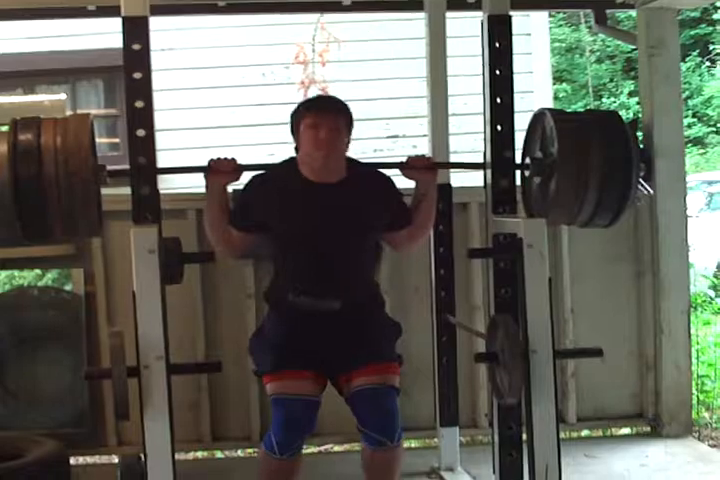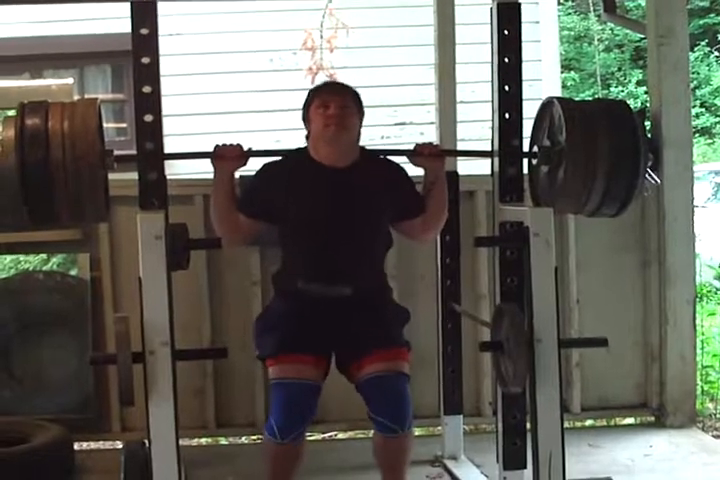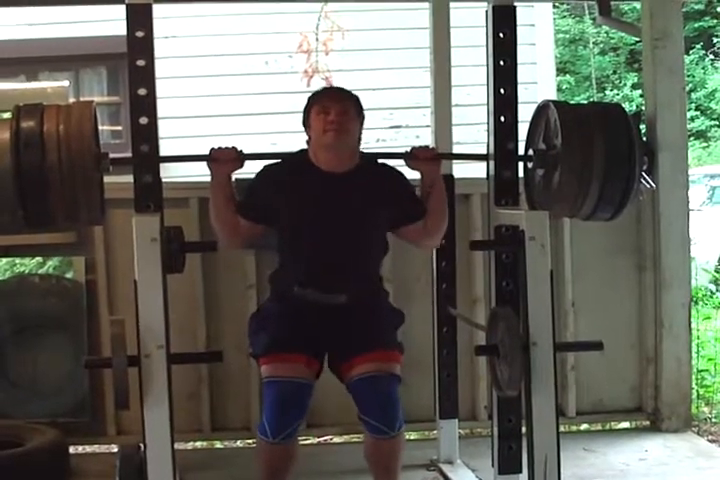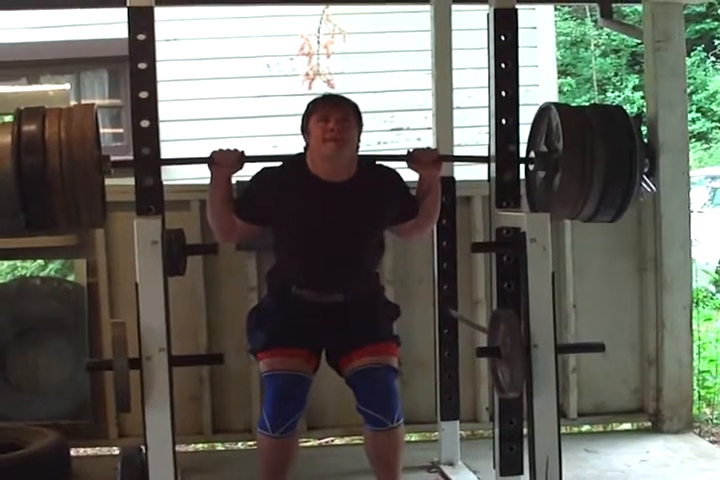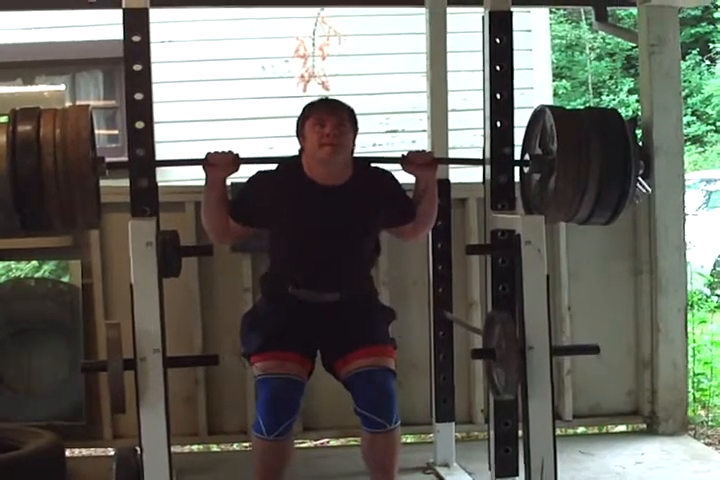
dt=1s
person 1, frame 1
left shoulder: (375, 187)
right shoulder: (268, 188)
left elbow: (406, 240)
right elbow: (228, 245)
left wrist: (426, 187)
right wrist: (216, 189)
left hip: (359, 319)
right hip: (292, 322)
left knee: (383, 423)
right knee: (288, 427)
person 1, frame 2
left shoulder: (386, 175)
right shoulder: (279, 175)
left elbow: (425, 230)
right elbow: (232, 233)
left wrist: (435, 174)
right wrist: (223, 175)
left hip: (368, 304)
right hip: (299, 306)
left knee: (394, 408)
right knee: (289, 412)
person 1, frame 3
left shoulder: (385, 180)
right shoulder: (278, 178)
left elbow: (428, 235)
right elbow: (232, 236)
left wrist: (432, 178)
right wrist: (221, 178)
left hip: (362, 308)
right hip: (293, 308)
left knee: (383, 411)
right knee: (280, 412)
person 1, frame 4
left shoulder: (382, 183)
right shoulder: (275, 182)
left elbow: (416, 228)
right elbow: (229, 232)
left wrist: (430, 179)
right wrist: (220, 178)
left hip: (360, 305)
right hip: (291, 306)
left knee: (383, 402)
right knee: (280, 406)
person 1, frame 5
left shoulder: (377, 185)
right shoulder: (271, 185)
left elbow: (414, 230)
right elbow: (222, 233)
left wrist: (427, 180)
right wrist: (215, 180)
left hip: (355, 307)
right hip: (285, 308)
left knee: (381, 404)
right knee: (274, 409)
